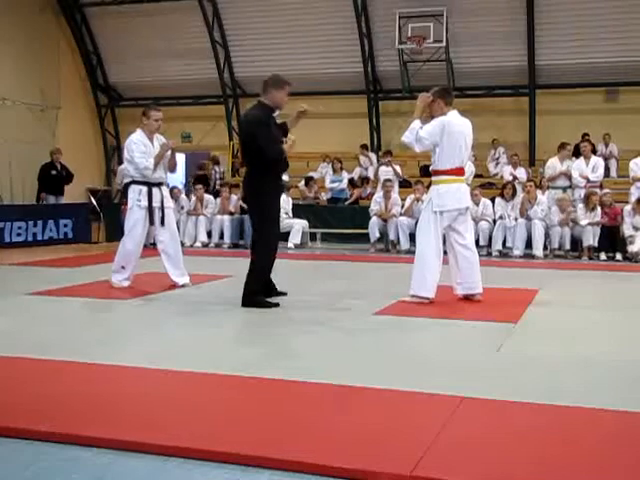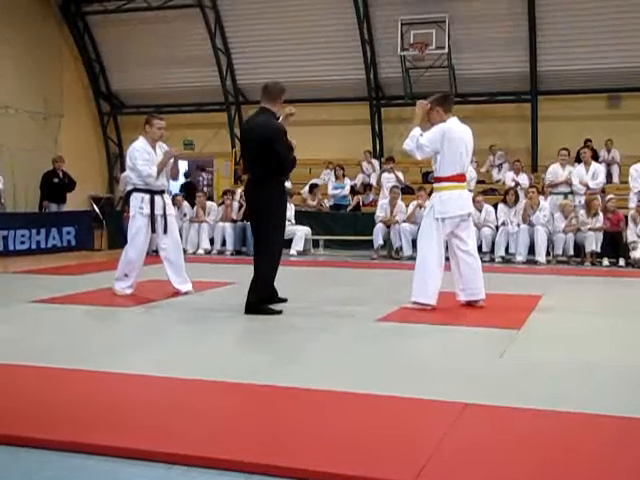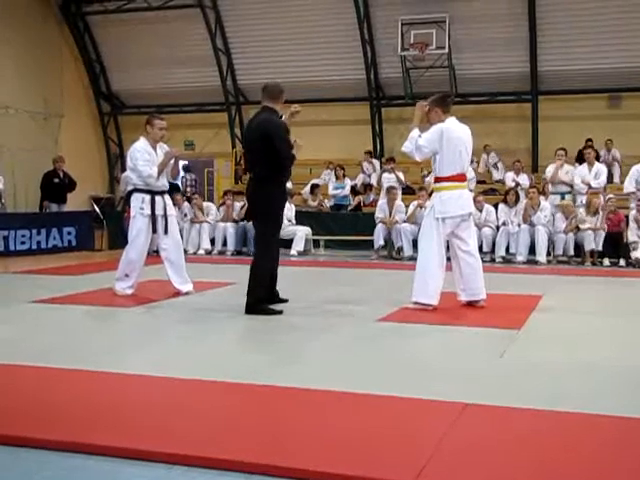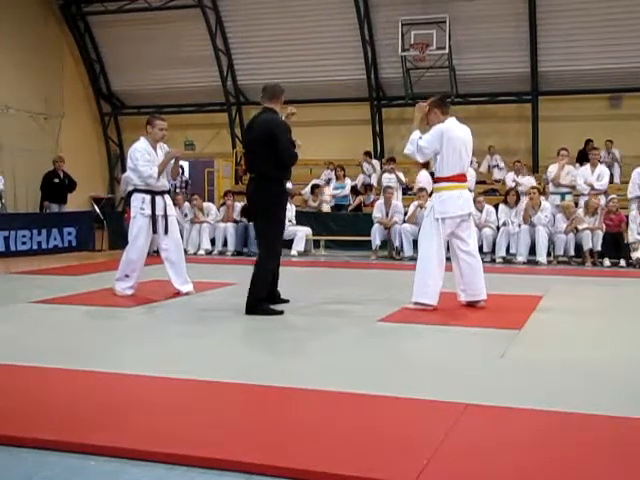
dt=0.5s
person 1, frame 1
left shoulder: (265, 115)
right shoulder: (255, 118)
left elbow: (278, 133)
right elbow: (272, 154)
left wrist: (296, 117)
right wrist: (288, 147)
left hip: (264, 183)
right hip: (262, 185)
left knee: (265, 237)
right knee: (267, 239)
left ankle: (264, 286)
right ankle: (251, 294)
person 1, frame 2
left shoulder: (251, 122)
right shoulder: (272, 126)
right elbow: (287, 163)
left wrist: (282, 119)
right wrist: (292, 151)
left hip: (255, 188)
right hip: (269, 191)
left knee: (264, 244)
right knee: (270, 247)
left ankle: (267, 292)
right ankle: (255, 301)
person 1, frame 3
left shoulder: (255, 122)
right shoulder: (274, 124)
right elbow: (285, 159)
right wrist: (293, 152)
left hip: (258, 187)
right hip: (269, 189)
left knee: (269, 242)
right knee: (266, 245)
left ankle: (268, 292)
right ankle: (255, 301)
person 1, frame 4
left shoulder: (252, 124)
right shoulder: (278, 124)
right elbow: (288, 159)
right wrist: (292, 152)
left hip: (256, 188)
right hip: (272, 191)
left knee: (268, 242)
right knee: (270, 246)
left ankle: (269, 293)
right ankle: (257, 301)
person 2, frame 1
left shoulder: (443, 123)
right shoulder: (465, 123)
left elbow: (413, 140)
left wrist: (418, 111)
right wrist: (424, 114)
left hip: (443, 191)
right hip: (459, 189)
left knee: (428, 241)
right knee: (463, 241)
left ankle: (423, 292)
right ankle: (472, 289)
person 2, frame 2
left shoulder: (443, 130)
right shoulder: (465, 130)
left elbow: (414, 148)
left wrist: (418, 119)
right wrist: (424, 121)
left hip: (445, 198)
right hip: (461, 196)
left knee: (429, 247)
right knee: (465, 247)
left ankle: (424, 298)
right ankle: (474, 295)
person 2, frame 3
left shoulder: (441, 130)
right shoulder: (464, 130)
left elbow: (414, 150)
left wrist: (417, 121)
right wrist: (423, 123)
left hip: (445, 198)
right hip: (462, 196)
left knee: (431, 247)
right knee: (466, 247)
left ankle: (426, 298)
right ankle: (475, 295)
person 2, frame 4
left shoulder: (441, 130)
right shoulder: (464, 130)
left elbow: (417, 151)
left wrist: (417, 122)
right wrist: (422, 122)
left hip: (445, 198)
right hip: (462, 195)
left knee: (431, 247)
right knee: (466, 247)
left ankle: (425, 298)
right ankle: (475, 295)
person 3, frame 1
left shoulder: (160, 140)
right shoulder: (134, 141)
left elbow: (171, 169)
right elbow: (146, 169)
left wrist: (172, 152)
right wrist: (162, 152)
left hip: (160, 192)
right hip: (141, 193)
left knee: (170, 236)
right knee: (133, 238)
left ankle: (179, 276)
right ankle: (119, 277)
person 3, frame 2
left shoulder: (162, 147)
right shoulder: (137, 148)
left elbow: (173, 176)
right elbow: (149, 177)
left wrist: (175, 160)
right wrist: (165, 159)
left hip: (162, 200)
right hip: (143, 201)
left knee: (172, 243)
right knee: (136, 246)
left ankle: (182, 284)
right ankle: (122, 284)
person 3, frame 3
left shoulder: (163, 148)
right shoulder: (138, 149)
left elbow: (173, 177)
right elbow: (150, 177)
left wrist: (176, 161)
right wrist: (166, 160)
left hip: (163, 200)
right hip: (143, 201)
left knee: (173, 243)
right knee: (137, 246)
left ankle: (183, 284)
right ankle: (123, 285)
person 3, frame 4
left shoulder: (163, 148)
right shoulder: (138, 149)
left elbow: (172, 177)
right elbow: (150, 177)
left wrist: (176, 161)
right wrist: (166, 160)
left hip: (163, 201)
right hip: (144, 201)
left knee: (174, 244)
right knee: (137, 246)
left ankle: (183, 284)
right ankle: (123, 285)
